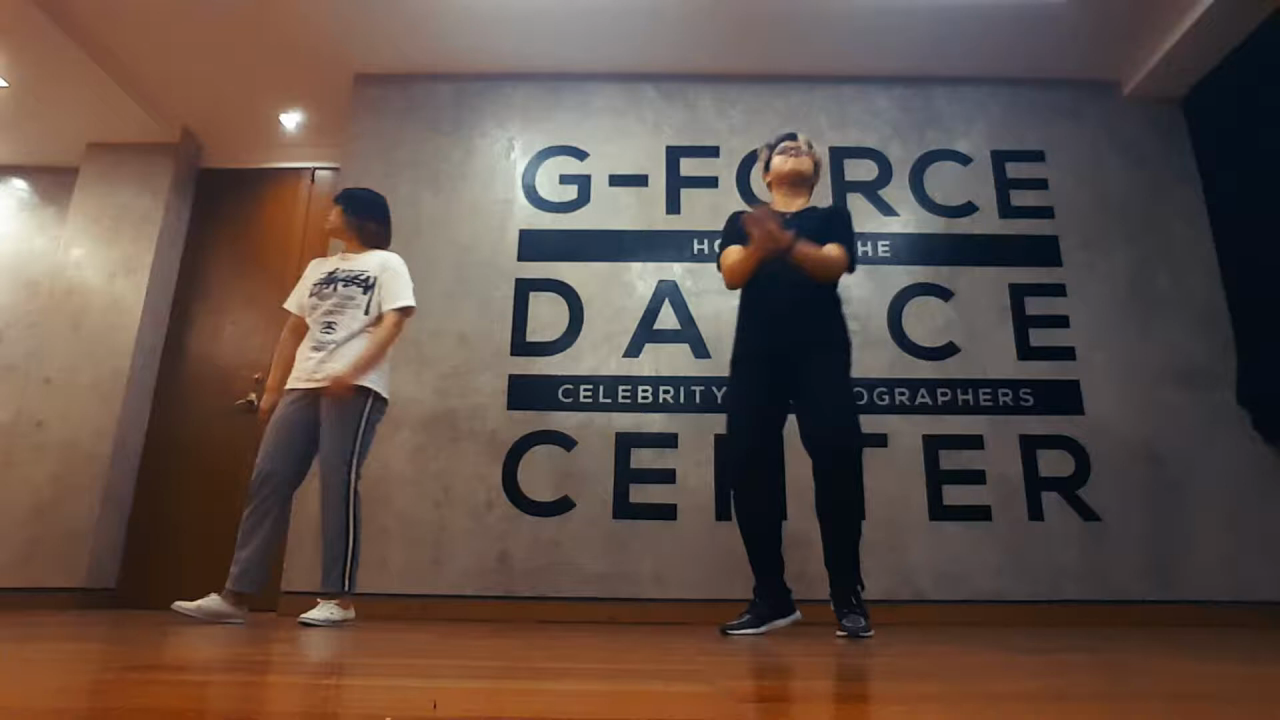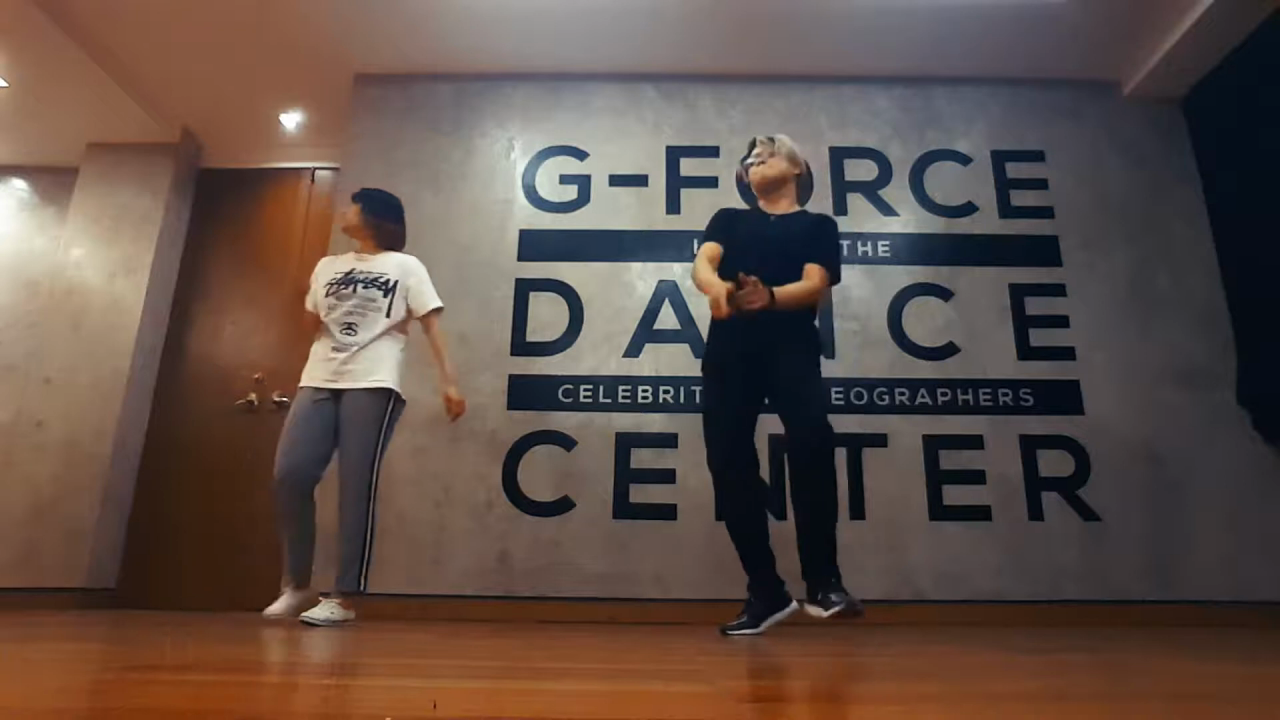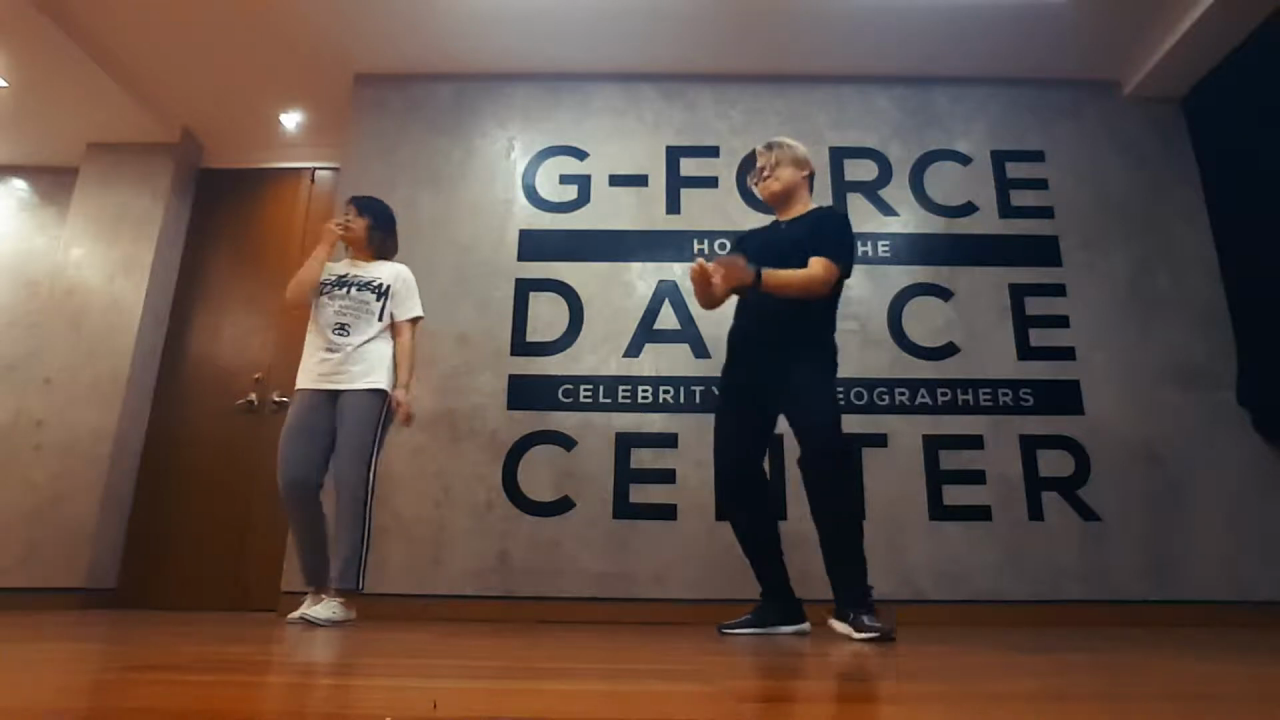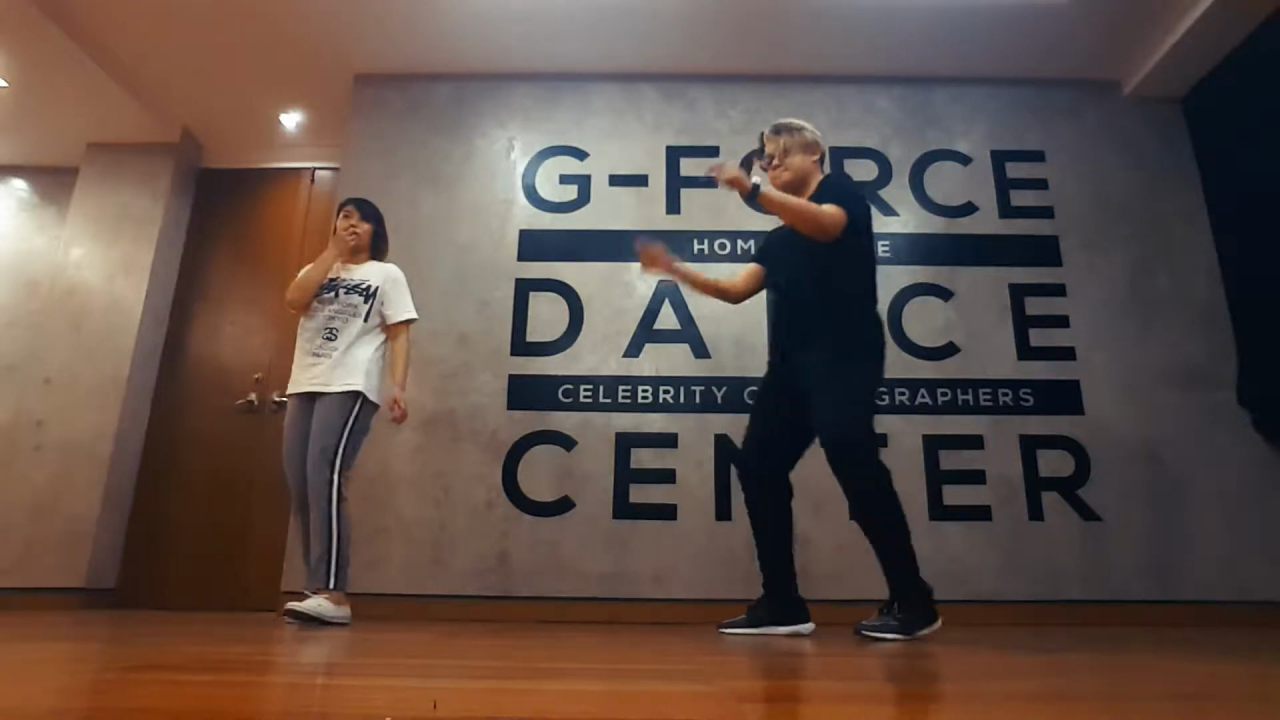
dt=0.4s
person 1, frame 1
left shoulder: (833, 217)
right shoulder: (742, 220)
left elbow: (834, 266)
right elbow: (731, 272)
left wrist: (787, 242)
right wrist: (759, 246)
left hip: (820, 348)
right hip: (756, 350)
left knee: (836, 452)
right knee: (749, 463)
left ankle: (846, 593)
right ankle: (771, 596)
person 1, frame 2
left shoulder: (817, 225)
right shoulder: (728, 219)
left elbow: (816, 288)
right elbow: (702, 263)
left wrist: (768, 297)
right wrist: (714, 287)
left hip: (791, 348)
right hip: (728, 353)
left knee: (811, 441)
right knee: (730, 463)
left ankle: (823, 582)
right ankle: (766, 592)
person 1, frame 3
left shoulder: (828, 221)
right shoulder: (754, 239)
left elbow: (819, 279)
right elbow: (710, 297)
left wrist: (754, 277)
right wrist: (703, 277)
left hip: (805, 360)
right hip: (744, 365)
left knee: (825, 452)
right knee: (734, 476)
left ankle: (852, 602)
right ankle: (779, 603)
person 1, frame 4
left shoulder: (839, 190)
right shoulder: (780, 237)
left elbow: (826, 224)
right elbow: (737, 289)
left wrist: (755, 192)
right wrist: (675, 269)
left hip: (845, 351)
right hip: (792, 357)
left knee: (852, 455)
right knee: (760, 466)
left ankle: (911, 601)
right ankle: (782, 603)
person 2, frame 1
left shoulder: (388, 265)
right shoulder: (317, 269)
left elbow: (391, 324)
right elbow: (293, 330)
left wrist: (352, 371)
right wrist: (272, 387)
left hip: (355, 386)
right hip: (303, 385)
left knee: (338, 483)
right knee: (268, 480)
left ankle: (337, 599)
right ankle: (232, 596)
person 2, frame 2
left shoulder: (405, 267)
right shoulder: (327, 266)
left elbow: (431, 325)
right elbow: (310, 323)
left wrist: (448, 381)
right wrist: (303, 315)
left hip: (372, 385)
right hip: (319, 382)
left knee: (357, 485)
right knee: (290, 474)
left ankle: (342, 597)
right ankle: (297, 584)
person 2, frame 3
left shoulder: (397, 274)
right shoulder: (324, 269)
left elbow: (404, 334)
right elbow: (294, 297)
left wrist: (403, 387)
right wrist: (324, 246)
left hip: (367, 385)
right hip: (313, 384)
left knee: (352, 482)
right knee: (295, 481)
left ankle: (341, 595)
right ankle: (318, 588)
person 2, frame 4
left shoulder: (387, 275)
right shoulder: (316, 270)
left elbow: (399, 336)
right elbow: (294, 299)
left wrist: (397, 386)
right wrist: (333, 251)
left hip: (351, 387)
right hip: (304, 387)
left knee: (325, 477)
right knee: (302, 488)
left ankle: (331, 595)
right ankle: (322, 592)
